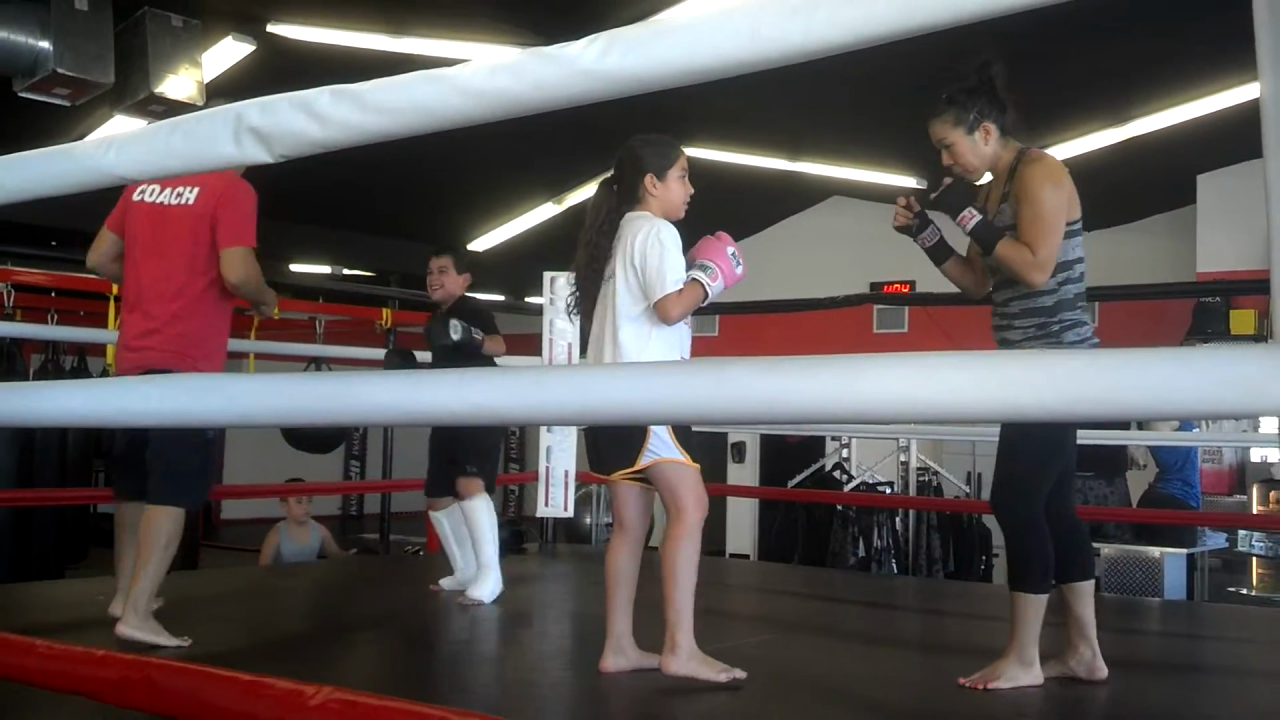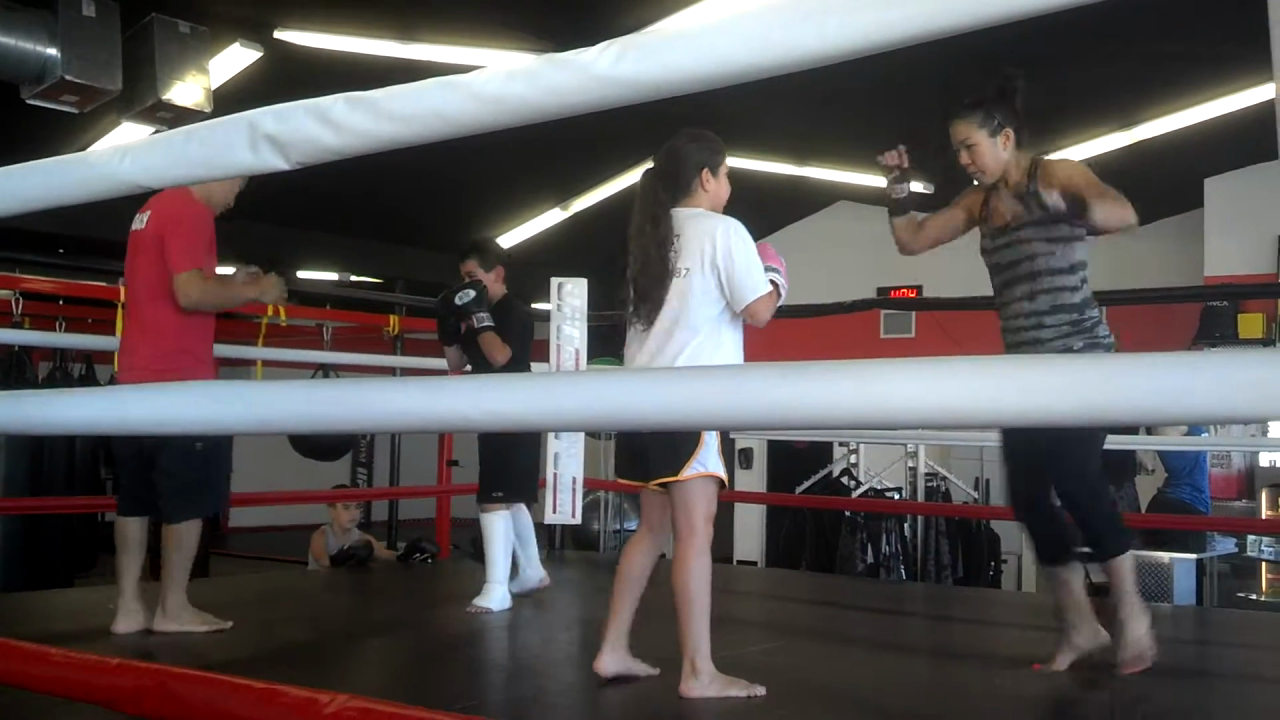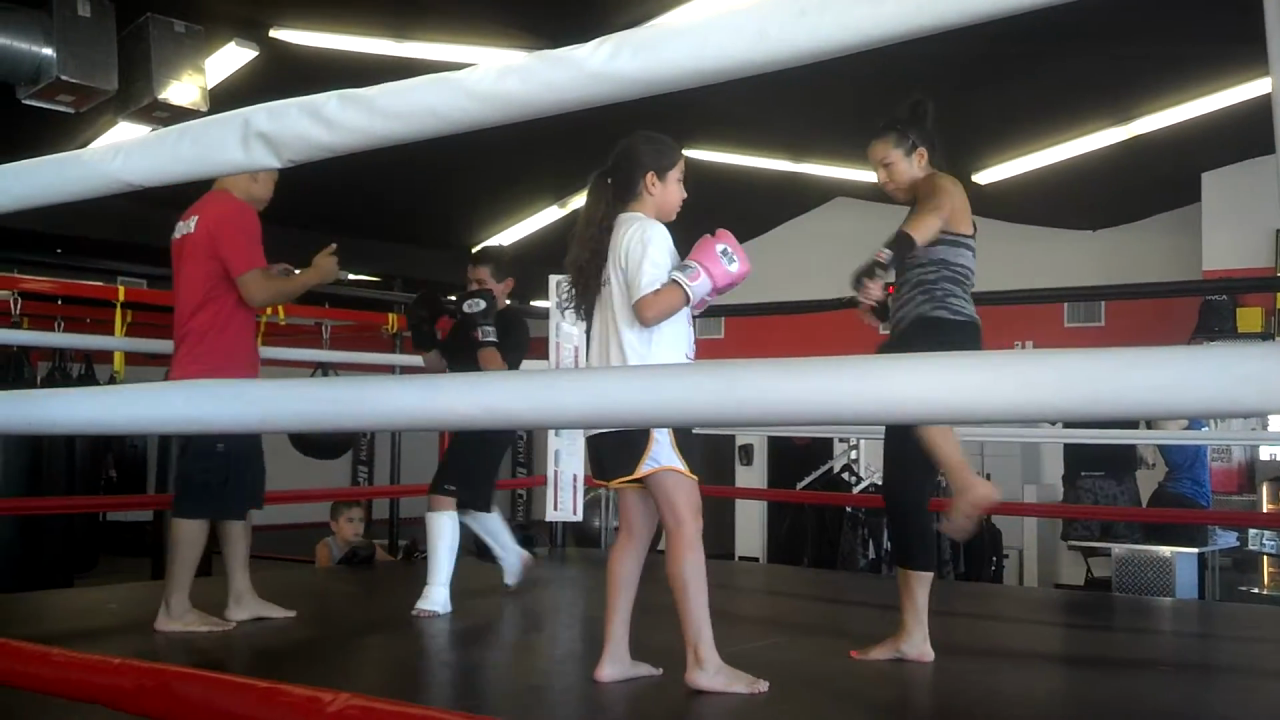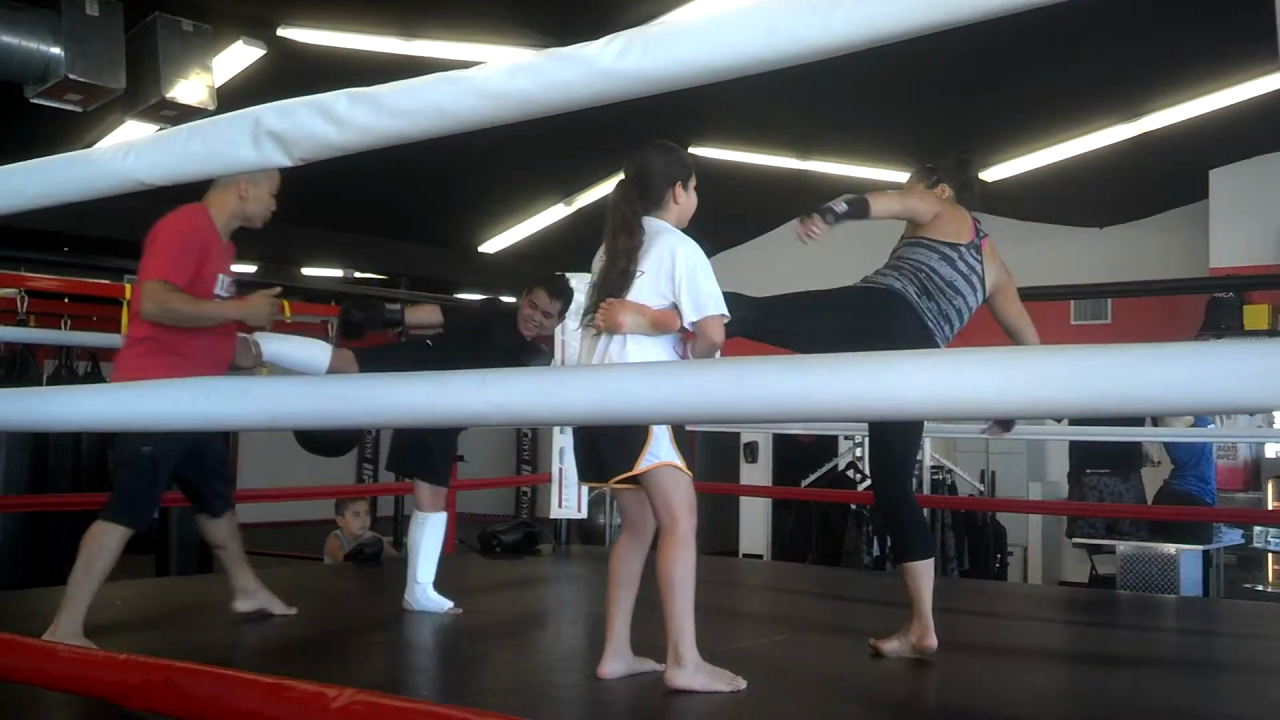
dt=0.7s
person 1, frame 1
left shoulder: (1040, 173)
right shoulder: (997, 189)
left elbow: (1035, 271)
right elbow: (977, 283)
left wrist: (968, 215)
right wrist: (925, 234)
left knee: (1015, 501)
right knee: (1050, 504)
left ankle: (1023, 658)
right ankle: (1084, 650)
person 1, frame 2
left shoulder: (1057, 173)
right shoulder: (979, 200)
left elbow: (1123, 214)
right elbow: (910, 241)
left wrist: (1046, 200)
right wrist: (898, 184)
left hip: (1080, 356)
right hip: (1026, 363)
left knee: (1078, 483)
right knee: (1026, 491)
left ankle: (1131, 615)
right ankle: (1081, 625)
person 1, frame 3
left shoulder: (941, 189)
right shoulder: (930, 207)
left elbow: (929, 222)
left wrist: (878, 264)
right wrist: (889, 299)
left hip: (942, 330)
right hip: (941, 353)
right knee: (902, 490)
left ankle: (966, 479)
right ankle: (911, 636)
person 1, frame 4
left shoulder: (940, 211)
right shoulder: (994, 266)
left elbow: (893, 202)
right elbow: (1031, 345)
left wrist: (834, 210)
left hip: (878, 312)
right hip: (916, 351)
left knee: (753, 312)
right knee: (895, 488)
right ankle: (921, 625)
person 2, frame 1
left shoulder: (621, 235)
right shoulder: (656, 231)
right elbow: (670, 307)
left wrist: (699, 279)
right wrist: (711, 275)
left knee: (631, 522)
right knee: (689, 509)
left ankle: (619, 646)
right ankle: (682, 646)
person 2, frame 2
left shoulder: (654, 234)
right shoulder: (723, 230)
right elbow: (758, 311)
right wrist: (776, 277)
left knee: (653, 529)
right knee: (696, 531)
left ankle: (612, 649)
right ankle: (699, 671)
person 2, frame 3
left shoulder: (619, 233)
right shoulder: (646, 231)
right elbow: (650, 308)
left wrist: (700, 286)
right wrist: (702, 273)
left knee: (637, 528)
right knee: (685, 523)
left ankle: (615, 655)
right ankle: (704, 661)
person 2, frame 4
left shoulder: (612, 247)
right shoulder: (679, 248)
right elbow: (711, 332)
left knee: (640, 523)
right knee: (680, 520)
left ankle: (616, 652)
right ankle: (684, 660)
person 3, frame 1
left shoulder: (144, 186)
right shoulder: (233, 191)
left elbow: (98, 259)
right elbow: (236, 272)
right wrist: (265, 298)
left hip: (135, 356)
right hip: (189, 361)
left knee: (134, 481)
right knee: (171, 489)
left ankle: (126, 594)
right ankle: (136, 615)
person 3, frame 2
left shoulder: (154, 209)
right shoulder: (191, 212)
right elbow: (190, 294)
left wrist: (231, 286)
right wrist: (256, 290)
left hip: (140, 379)
right hip: (180, 381)
left knee: (137, 498)
right knee: (189, 498)
left ankle: (128, 607)
right ankle: (173, 607)
person 3, frame 3
left shoulder: (195, 217)
right shoulder: (234, 213)
right elbow: (256, 294)
left wrist: (272, 278)
right wrist: (315, 274)
left hip: (212, 377)
right hip: (215, 380)
left knee: (235, 489)
right knee: (201, 496)
left ankle: (242, 597)
right ankle: (174, 609)
person 3, frame 4
left shoulder: (221, 243)
right shoulder: (183, 228)
right elbow: (153, 304)
left wrist: (243, 348)
right wrist: (240, 308)
left knee: (217, 495)
right knee: (128, 508)
left ankle: (247, 589)
right ankle: (66, 627)
person 4, frame 1
left shoulder: (471, 308)
right shoulder: (440, 319)
left elbow: (498, 346)
left wrist: (467, 335)
left knee: (469, 485)
right knee: (438, 498)
left ankle: (490, 576)
right ankle: (466, 572)
person 4, frame 2
left shoulder: (515, 311)
right shoulder: (486, 312)
left elbow: (499, 357)
right elbow: (456, 364)
left wrist: (478, 314)
right wrist: (449, 326)
left knee: (494, 500)
right knee: (510, 500)
left ankle: (497, 588)
right ankle: (532, 571)
person 4, frame 3
left shoulder: (515, 322)
right shoulder: (472, 316)
left elbow: (494, 371)
right elbow: (436, 362)
left wrist: (482, 325)
right wrist: (424, 331)
left hip: (487, 427)
left knee: (443, 498)
right knee: (471, 504)
left ankle: (437, 593)
right ankle: (512, 555)
person 4, frame 4
left shoulder: (532, 357)
right shoulder: (495, 312)
right elbow: (439, 314)
right wrist: (389, 313)
right hip: (414, 368)
left knee: (433, 497)
right knee: (342, 363)
left ankle: (418, 590)
